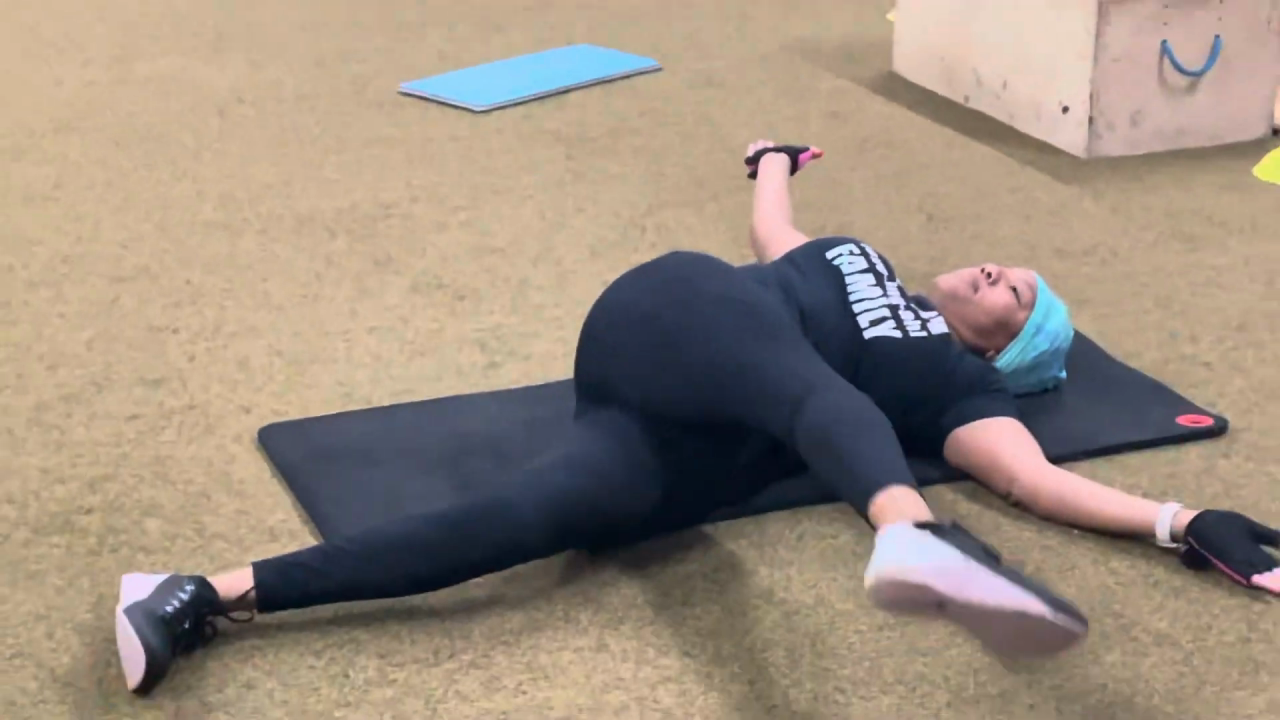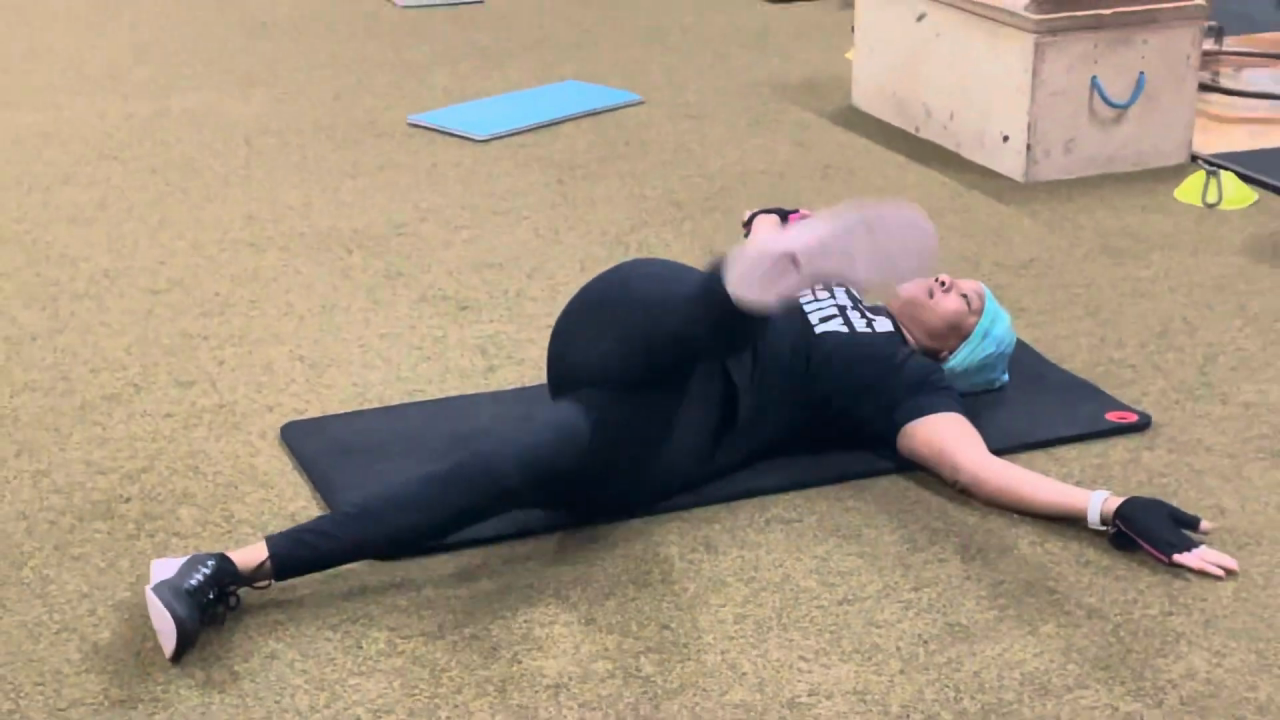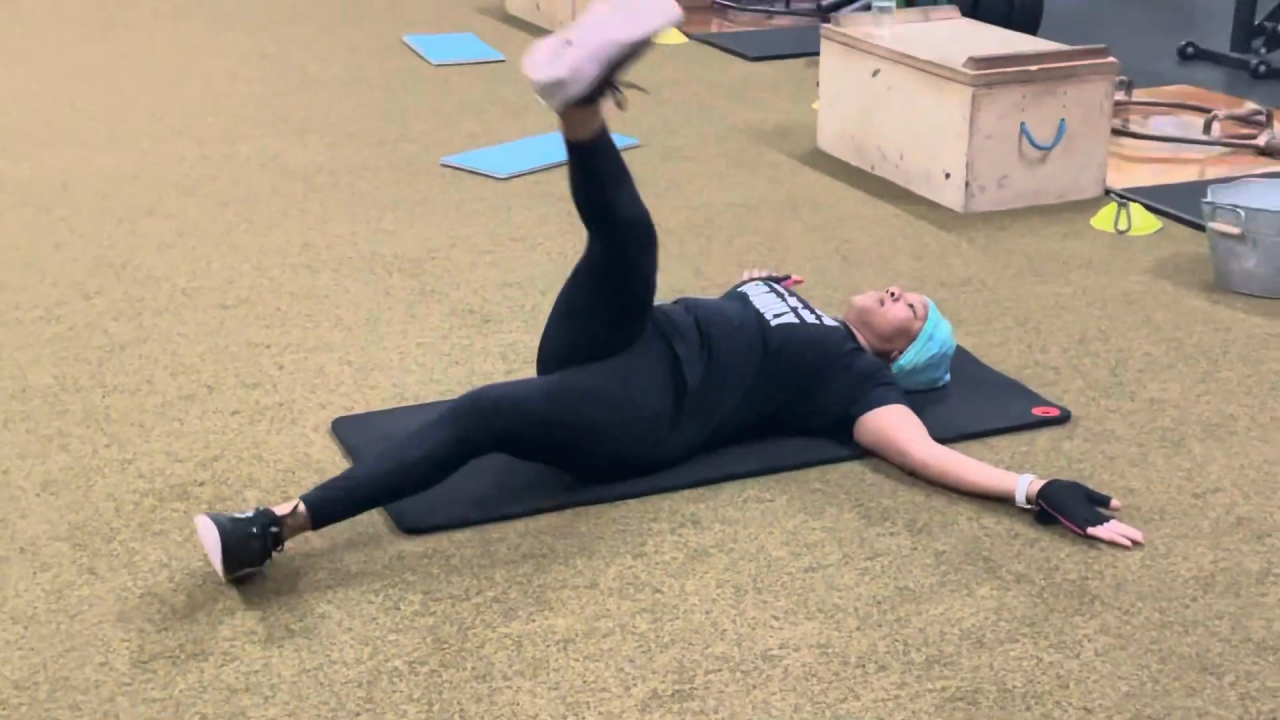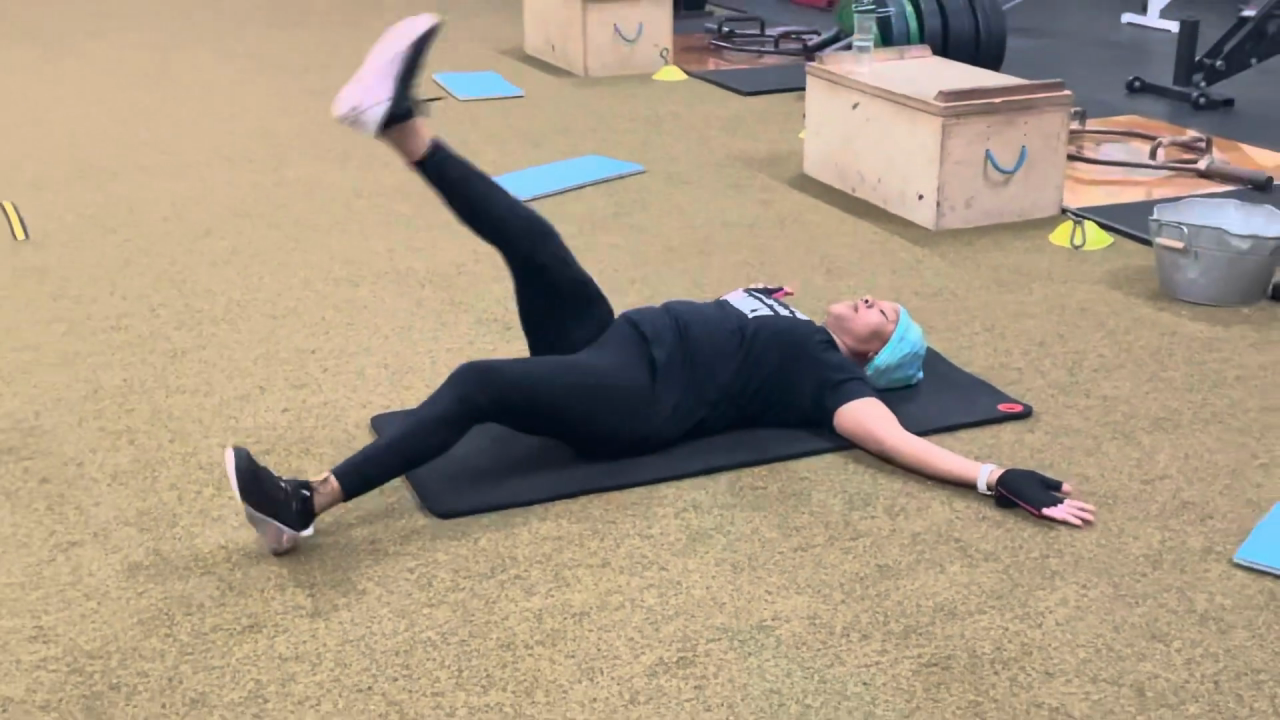
dt=0.3s
person 1, frame 1
left shoulder: (959, 385)
right shoulder: (853, 255)
left elbow: (1036, 483)
right elbow: (770, 236)
right wrist: (769, 164)
left hip: (689, 453)
right hip: (669, 313)
left knee: (530, 516)
right knee: (819, 393)
left ankle: (207, 598)
person 1, frame 2
left shoulder: (912, 389)
right shoulder: (830, 302)
left elbow: (985, 470)
right elbow: (744, 283)
left wrist: (1115, 510)
right wrist: (766, 228)
left hip: (655, 436)
right hip: (631, 319)
left knee: (507, 468)
right knee: (730, 304)
left ankle: (231, 571)
person 1, frame 3
left shoulder: (856, 380)
right shoulder: (799, 309)
left elbow: (929, 456)
left wrist: (1039, 494)
right wrist: (758, 277)
left hip: (640, 414)
right hip: (621, 344)
left knee: (481, 419)
right knee: (626, 237)
left ankle: (275, 528)
right ankle: (581, 90)
person 1, frame 4
left shoulder: (832, 378)
right shoulder: (793, 323)
left elbow: (902, 443)
left wrist: (1003, 481)
right wrist: (751, 296)
left hip: (636, 399)
right hip: (613, 342)
left knee: (475, 385)
right knee: (528, 240)
left ankle: (304, 506)
